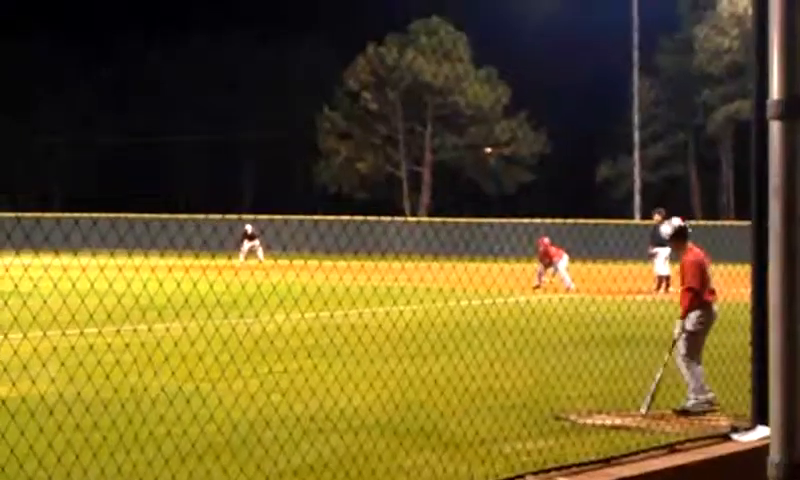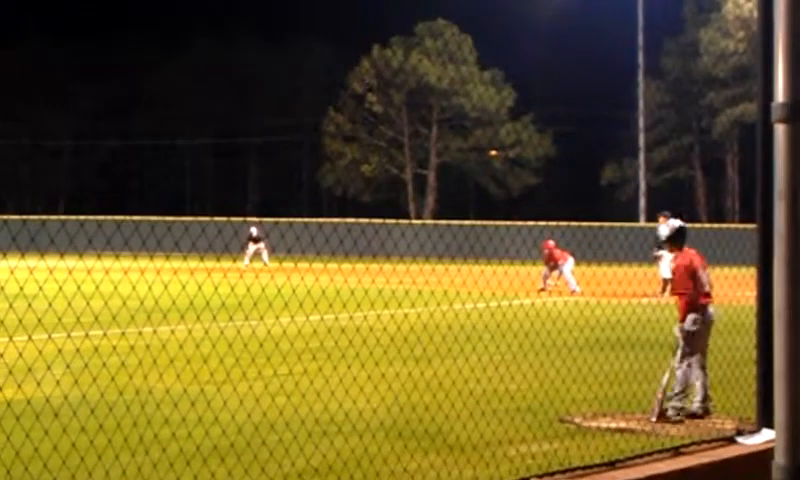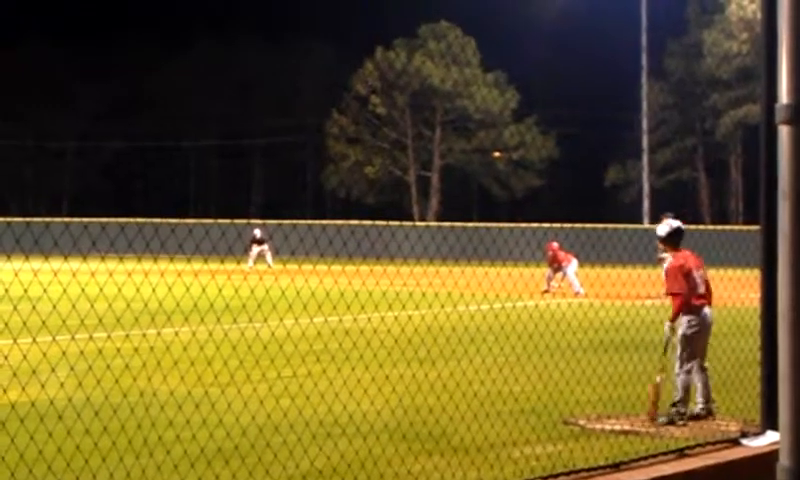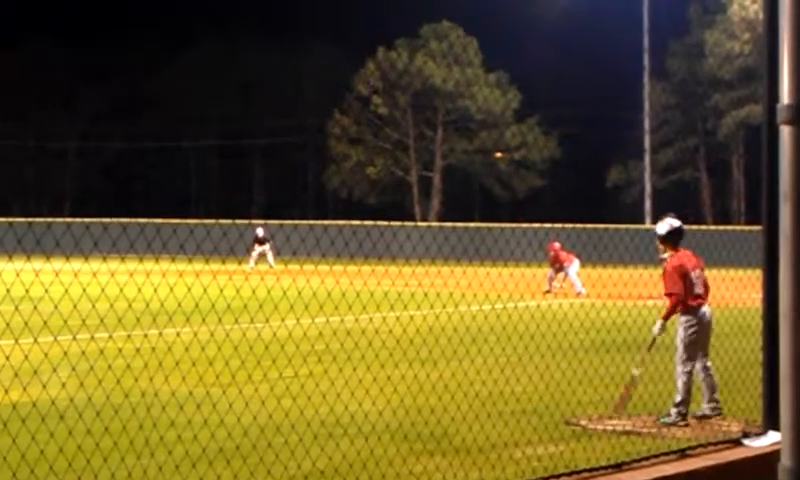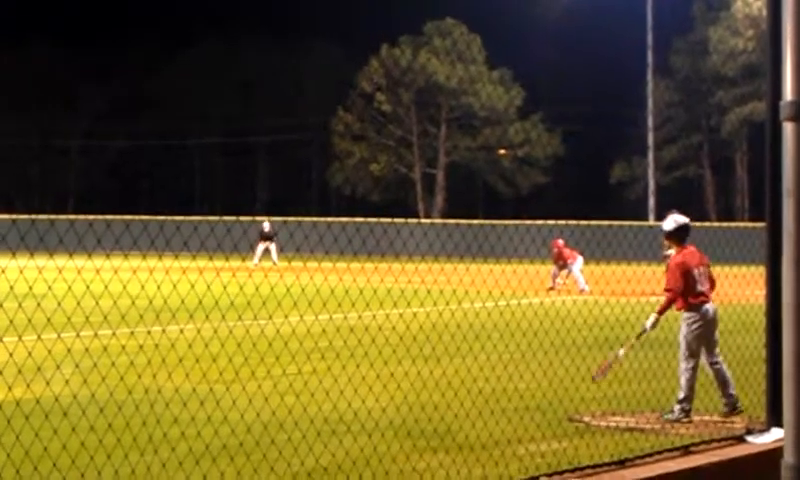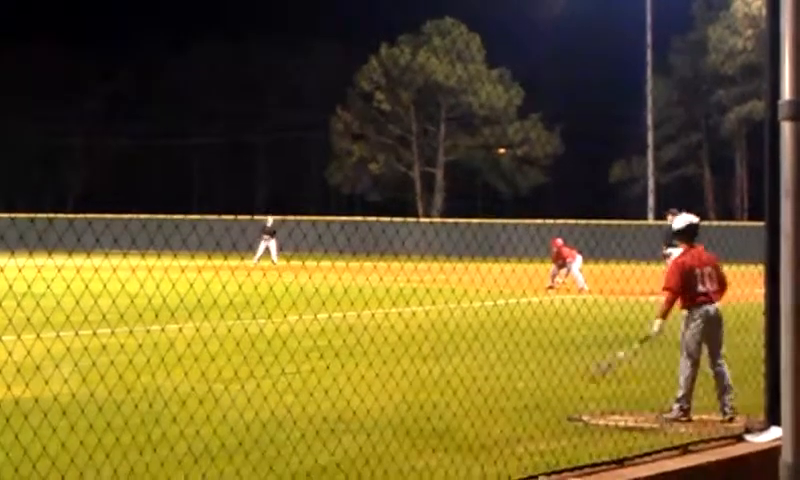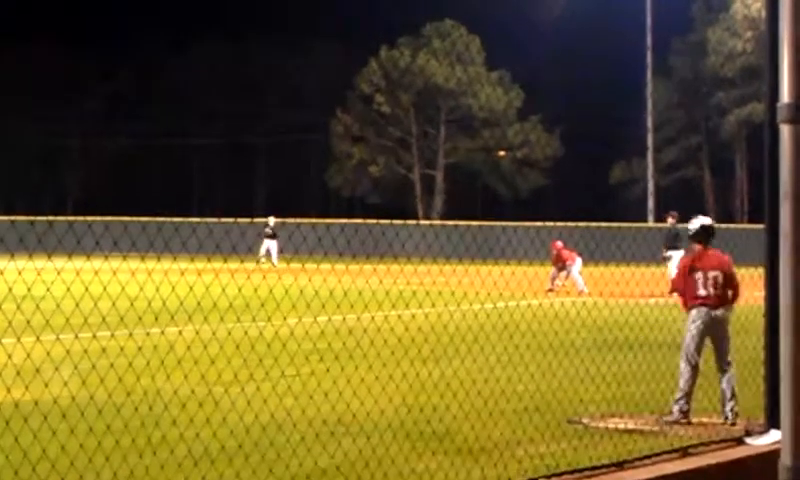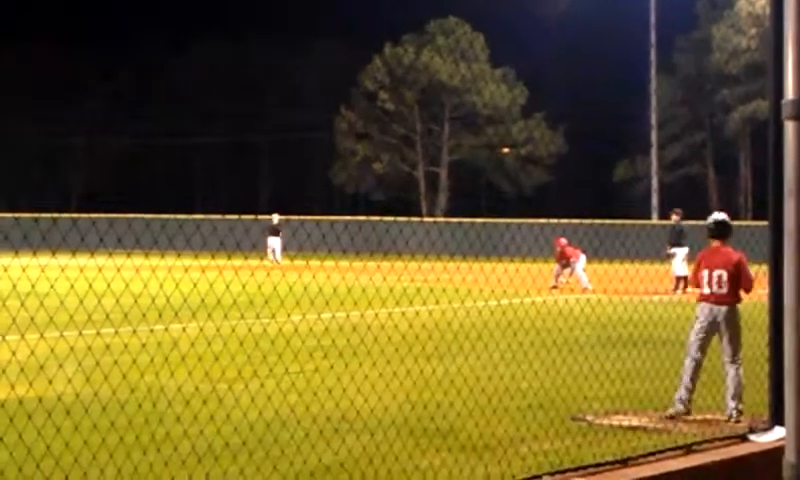
dt=0.2s
person 1, frame 1
left shoulder: (689, 259)
right shoulder: (697, 253)
left elbow: (691, 292)
left wrist: (682, 318)
left hip: (699, 312)
right hip: (705, 309)
left knee: (686, 356)
right knee: (693, 357)
left ankle: (704, 397)
right ankle: (697, 401)
person 1, frame 2
left shoulder: (680, 264)
right shoulder: (696, 255)
left elbow: (686, 296)
right elbow: (706, 285)
left wrist: (681, 322)
left hip: (696, 314)
right hip: (707, 311)
left knee: (683, 361)
right knee: (699, 361)
left ankle: (675, 407)
right ankle: (701, 405)
person 1, frame 3
left shoulder: (674, 265)
right shoulder: (693, 257)
left elbow: (681, 297)
right elbow: (707, 287)
left wrist: (671, 321)
left hip: (691, 316)
right hip: (705, 313)
left knee: (683, 365)
right knee: (699, 363)
left ankle: (678, 412)
right ankle: (704, 407)
person 1, frame 4
left shoulder: (672, 264)
right shoulder: (692, 257)
left elbow: (677, 297)
right elbow: (705, 287)
left wrist: (663, 320)
left hip: (690, 317)
right hip: (704, 312)
left knee: (684, 366)
right knee: (703, 362)
left ankle: (679, 413)
right ankle: (712, 405)
person 1, frame 5
left shoulder: (676, 261)
right shoulder: (699, 255)
left elbow: (673, 293)
right elbow: (711, 283)
left wrist: (657, 314)
left hip: (693, 314)
right hip: (709, 309)
left knee: (688, 363)
right knee: (714, 358)
left ankle: (683, 410)
right ankle: (731, 403)
person 1, frame 6
left shoulder: (680, 261)
right shoulder: (709, 256)
left elbow: (673, 293)
right elbow: (723, 284)
left wrist: (661, 318)
left hip: (695, 312)
right hip: (714, 310)
left knee: (689, 362)
right knee: (718, 360)
left ankle: (682, 408)
right ankle: (727, 408)
person 1, frame 7
left shoulder: (687, 262)
right shoulder: (724, 260)
left elbow: (681, 291)
right elbow: (735, 291)
left hip: (698, 313)
right hip: (719, 314)
left knee: (689, 364)
right knee: (725, 364)
left ankle: (681, 411)
right ankle: (729, 412)
person 1, frame 8
left shoulder: (701, 257)
right shoulder: (736, 258)
right elbow: (747, 287)
right wrist: (746, 274)
left hip: (705, 309)
right hip: (728, 311)
left knee: (693, 358)
right knee: (733, 362)
left ankle: (682, 404)
right ankle: (734, 410)
